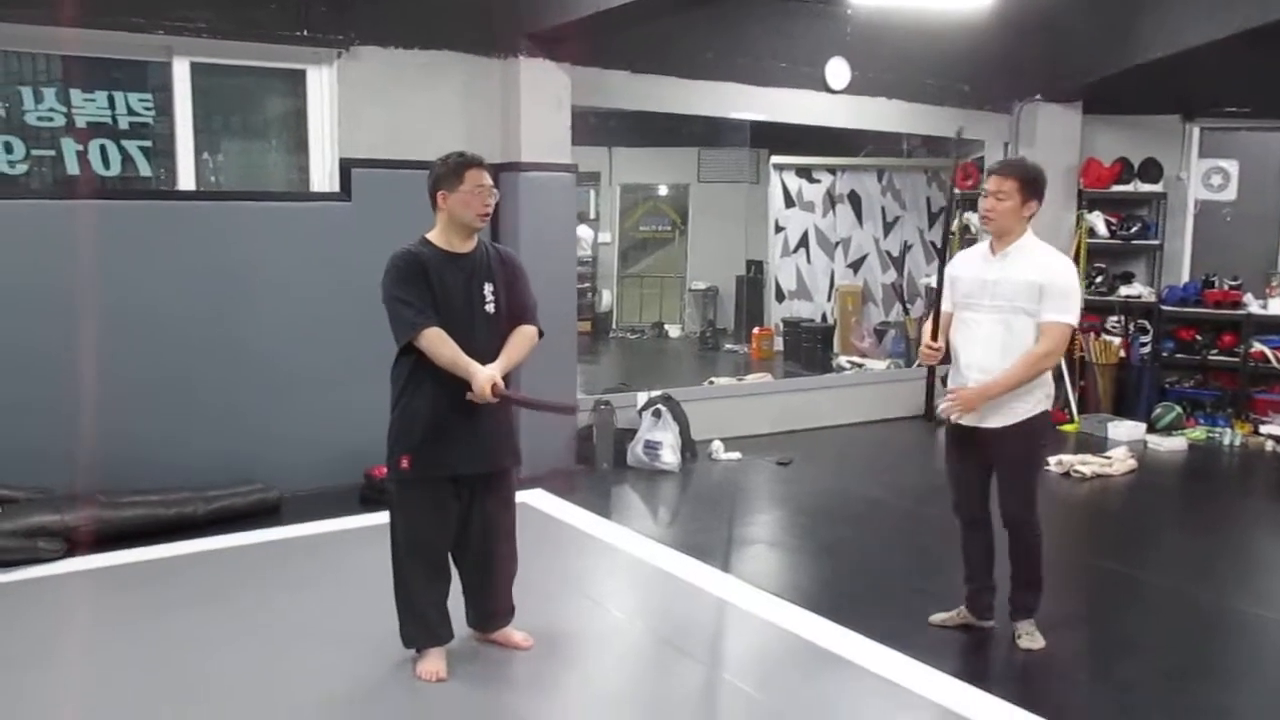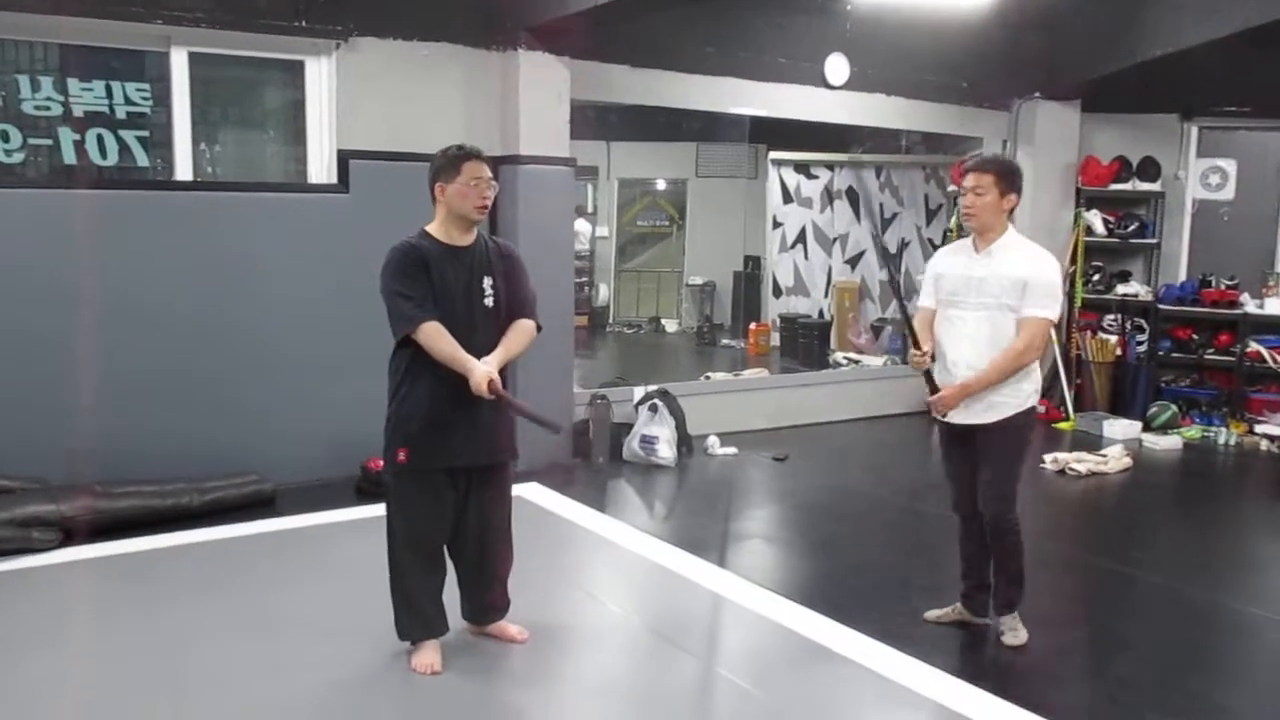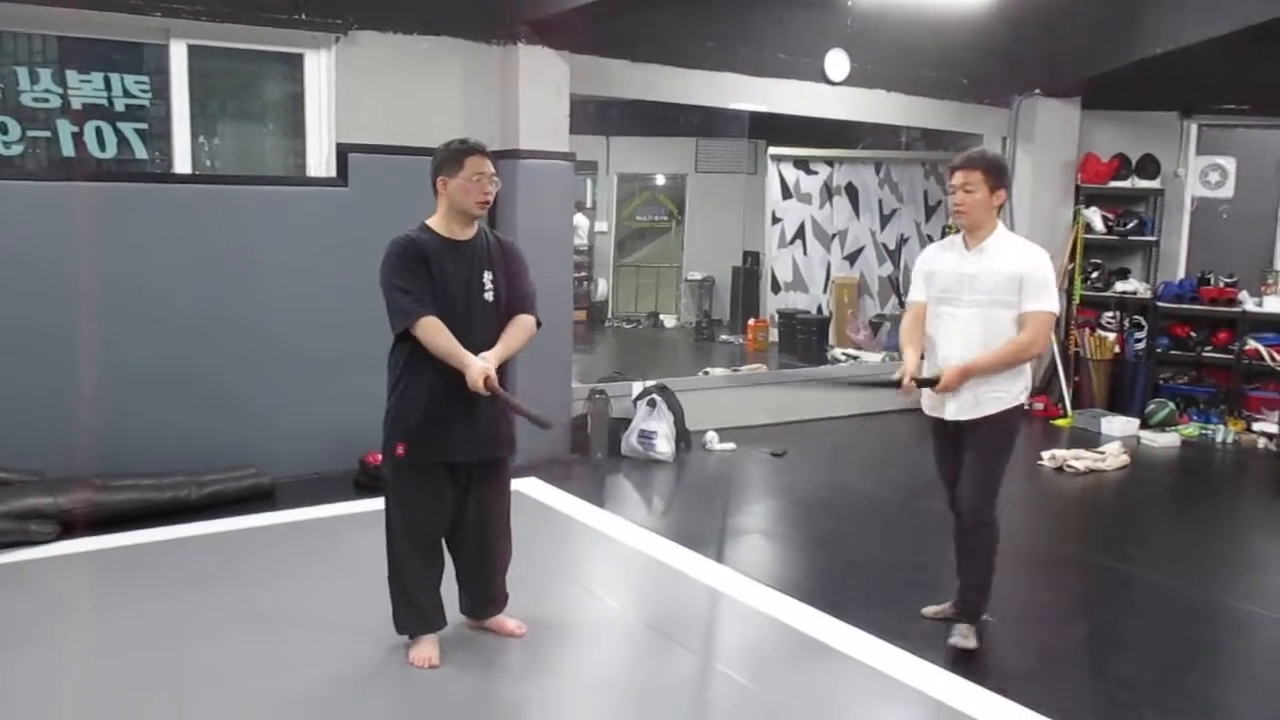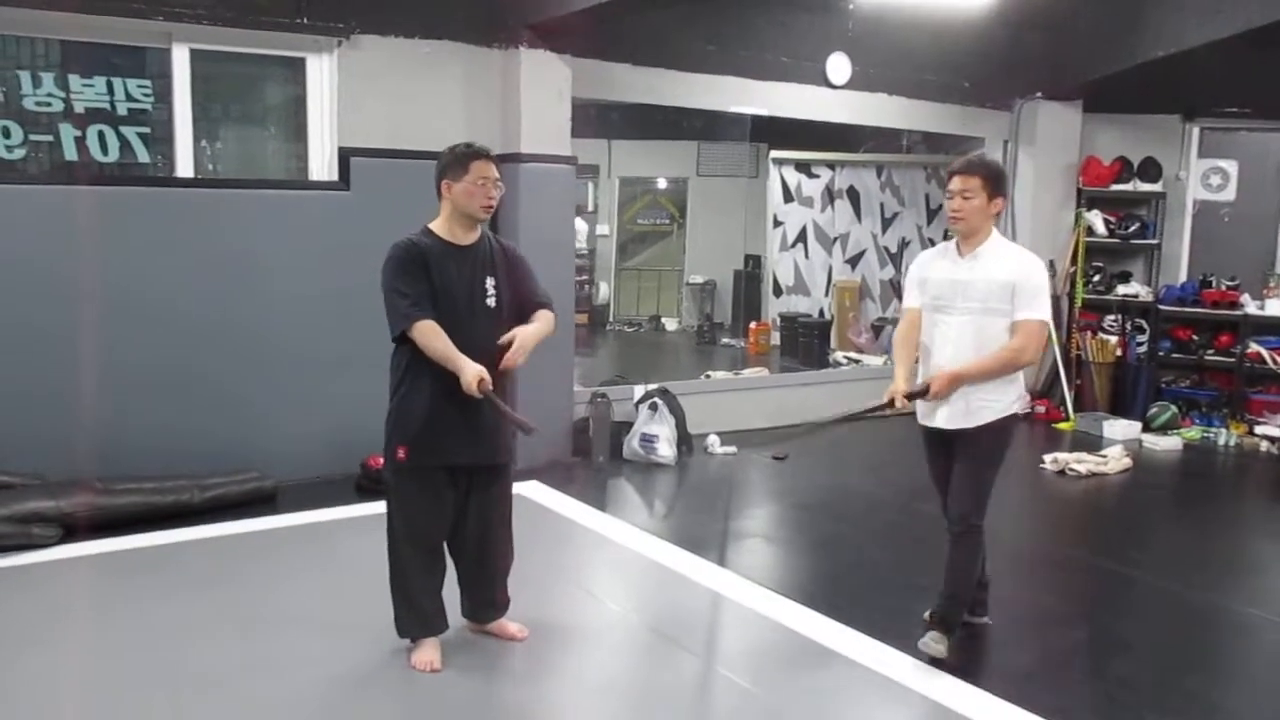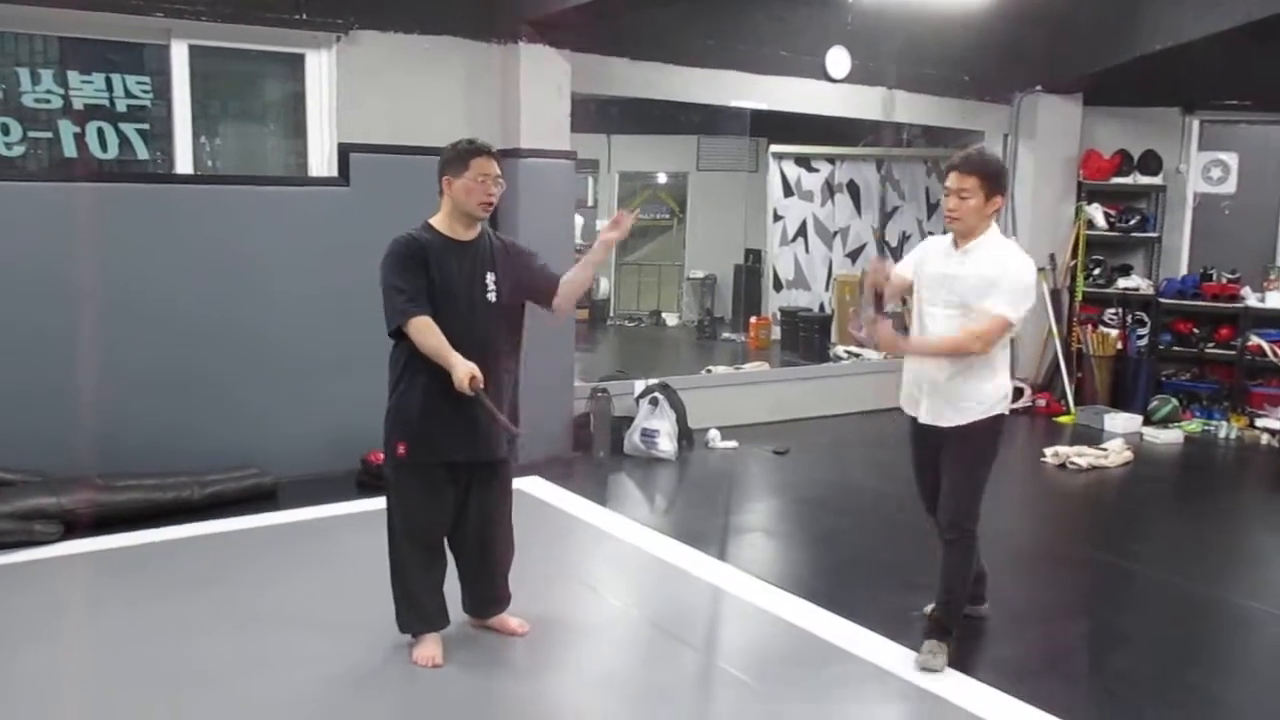
dt=0.2s
person 1, frame 1
left shoulder: (504, 264)
right shoulder: (408, 265)
left elbow: (527, 327)
right elbow: (425, 333)
left wrist: (497, 368)
right wrist: (473, 370)
left hip: (489, 422)
right hip: (425, 426)
left knee: (492, 533)
right knee: (423, 539)
left ankle: (491, 620)
right ankle: (429, 640)
person 1, frame 2
left shoulder: (504, 258)
right shoulder: (408, 258)
left elbow: (525, 322)
right elbow: (423, 327)
left wrist: (495, 361)
right wrist: (470, 366)
left hip: (487, 417)
right hip: (422, 419)
left knee: (488, 526)
right knee: (419, 532)
left ankle: (487, 613)
right ankle: (424, 633)
person 1, frame 3
left shoulder: (504, 252)
right shoulder: (408, 251)
left elbow: (526, 316)
right elbow: (421, 320)
left wrist: (498, 355)
right wrist: (467, 362)
left hip: (487, 411)
right hip: (422, 414)
left knee: (487, 521)
right knee: (417, 526)
left ankle: (485, 607)
right ankle: (422, 627)
person 1, frame 4
left shoulder: (504, 257)
right shoulder: (409, 254)
left elbow: (541, 311)
right elbow: (418, 322)
left wrist: (531, 333)
right wrist: (462, 364)
left hip: (487, 417)
right hip: (423, 418)
left knee: (489, 525)
right knee: (419, 528)
left ankle: (486, 611)
right ankle: (423, 630)
person 1, frame 5
left shoulder: (507, 254)
right shoulder: (409, 250)
left elbow: (562, 297)
right elbow: (413, 319)
left wrist: (602, 246)
right wrist: (454, 361)
left hip: (490, 414)
right hip: (422, 417)
left knee: (489, 521)
right knee: (418, 525)
left ankle: (487, 606)
right ankle: (424, 626)
person 2, frame 1
left shoulder: (1053, 268)
right shoulder: (962, 262)
left elbow: (1048, 351)
right elbow: (945, 324)
left wrist: (983, 393)
right wrist: (934, 345)
left hip: (1019, 417)
right hip: (963, 414)
left knee: (1019, 518)
right knee: (969, 513)
left ankle: (1025, 615)
right ankle: (978, 606)
person 2, frame 2
left shoulder: (1036, 264)
right shoulder: (943, 260)
left elbow: (1030, 346)
right elbow: (925, 320)
left wrist: (967, 388)
right wrist: (924, 347)
left hip: (1006, 411)
right hip: (952, 410)
left knee: (996, 513)
right knee: (967, 510)
left ankle: (1008, 609)
right ankle: (974, 601)
person 2, frame 3
left shoulder: (1028, 260)
right shoulder: (932, 257)
left elbow: (1035, 340)
right elbow: (914, 320)
left wrist: (967, 369)
right wrist: (910, 363)
left hip: (995, 407)
right hip: (942, 406)
left knee: (976, 510)
right knee: (961, 508)
left ankle: (967, 616)
right ankle: (971, 598)
person 2, frame 4
left shoulder: (1023, 268)
right shoulder: (927, 263)
left elbow: (1028, 349)
right elbow: (909, 328)
left wrist: (954, 376)
right wrist: (901, 378)
left hip: (988, 415)
right hip: (936, 414)
left knee: (964, 518)
right knee: (957, 515)
left ankle: (944, 626)
right ankle: (973, 603)
person 2, frame 5
left shoulder: (1012, 265)
right shoulder: (931, 250)
left elbow: (981, 338)
right elbow: (892, 289)
left wrist: (908, 346)
right wrist: (880, 280)
left hip: (976, 416)
right hip: (925, 411)
left knee: (957, 523)
right knee: (938, 515)
left ankle: (939, 635)
right ankle: (972, 593)
